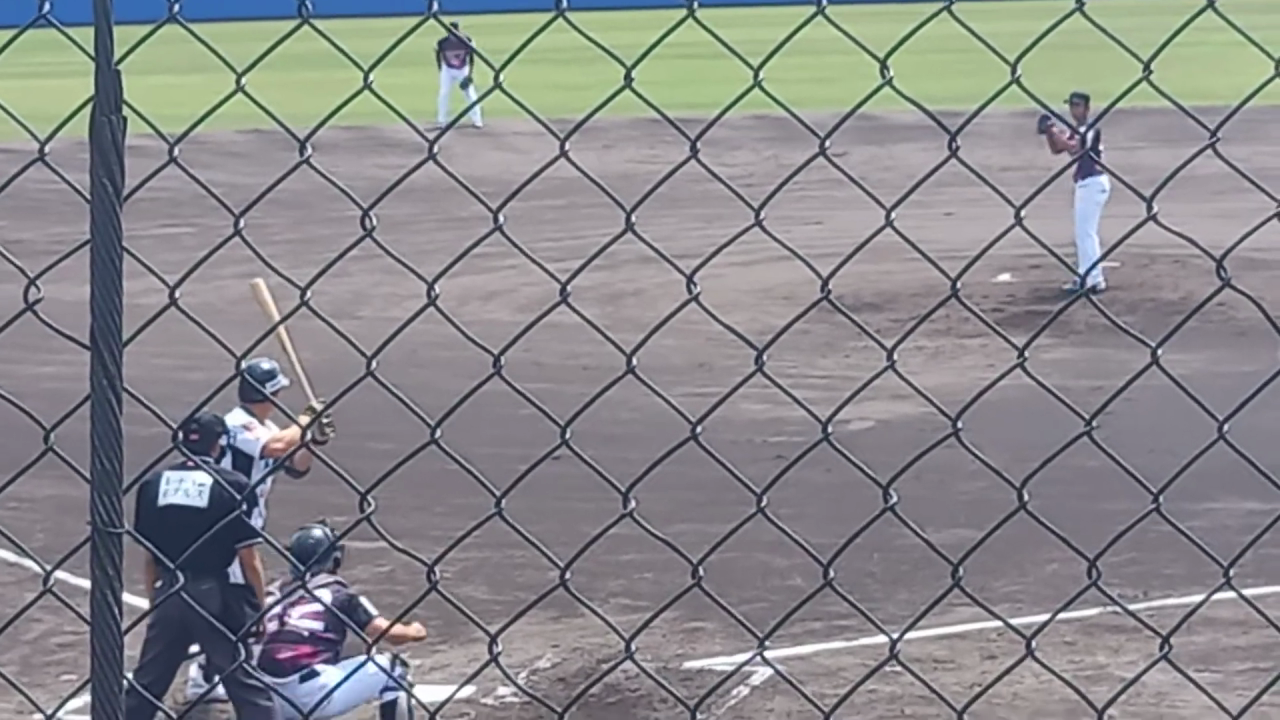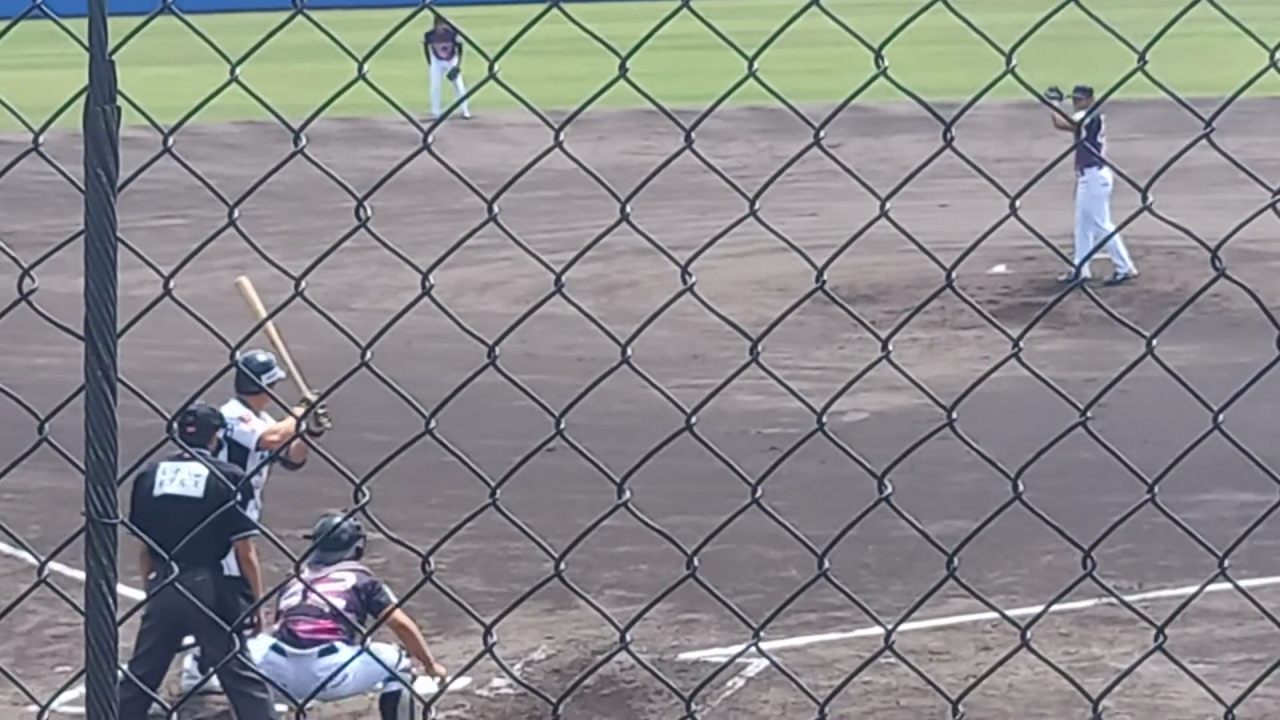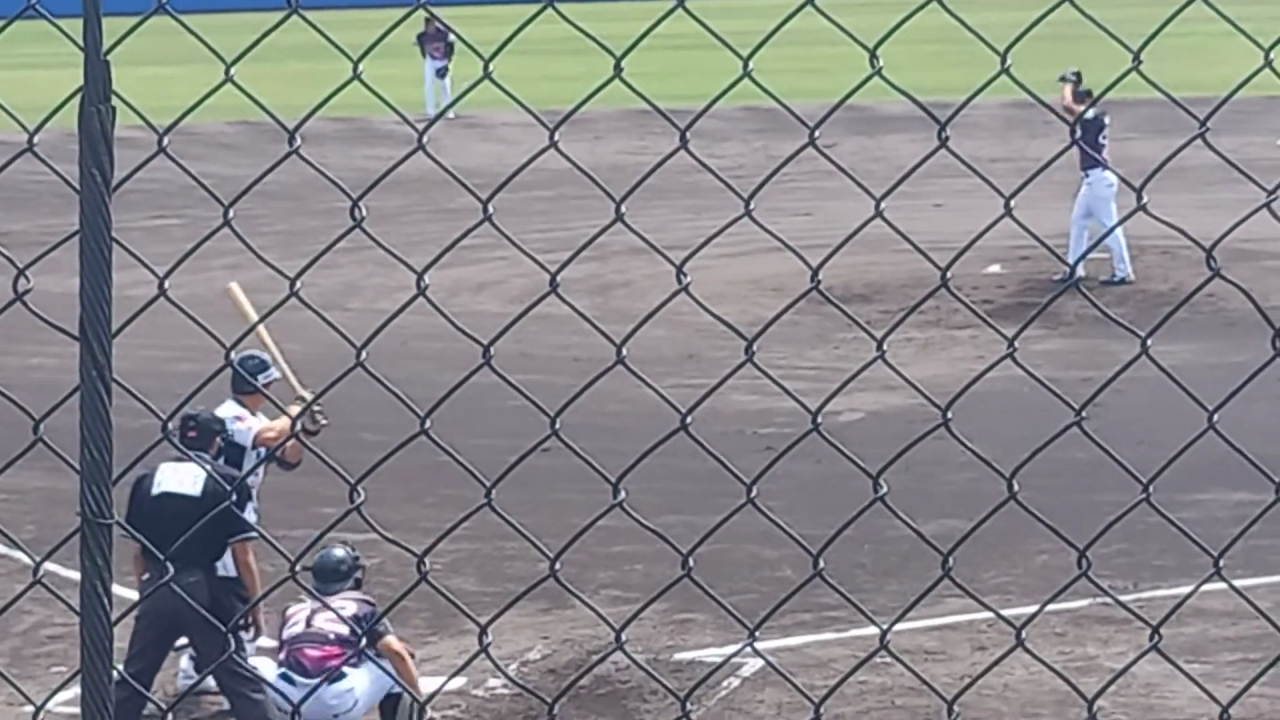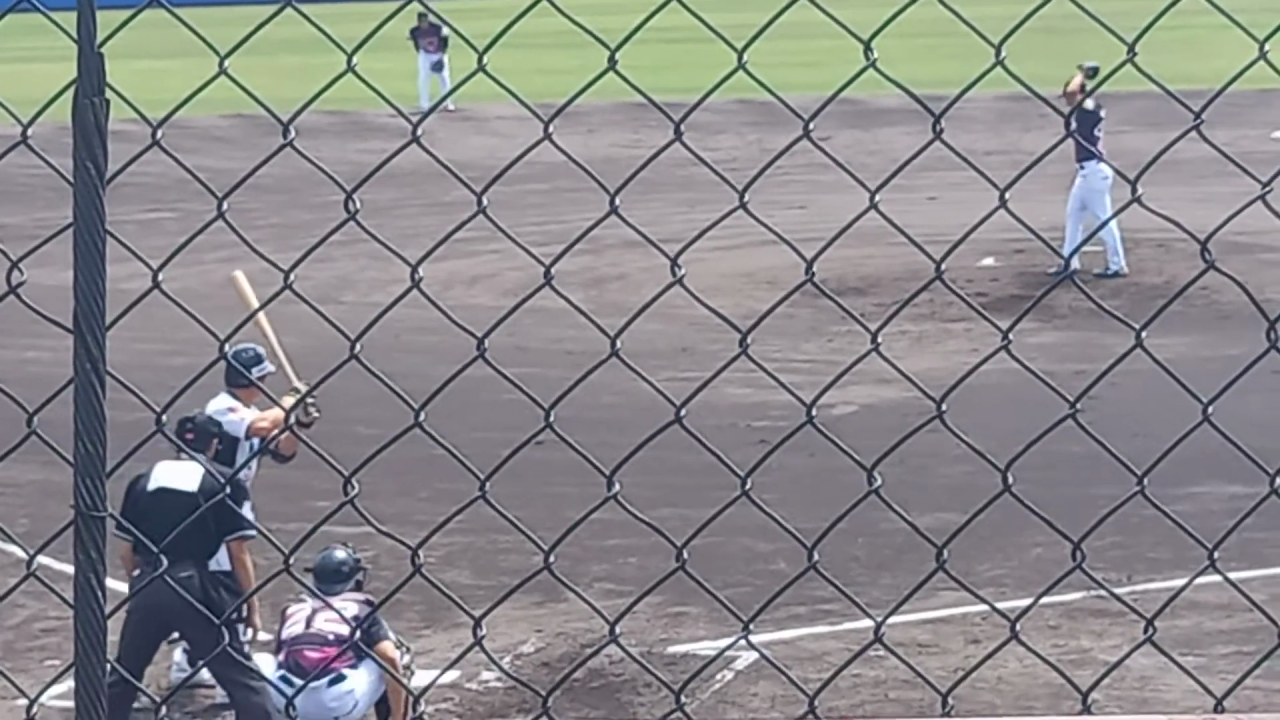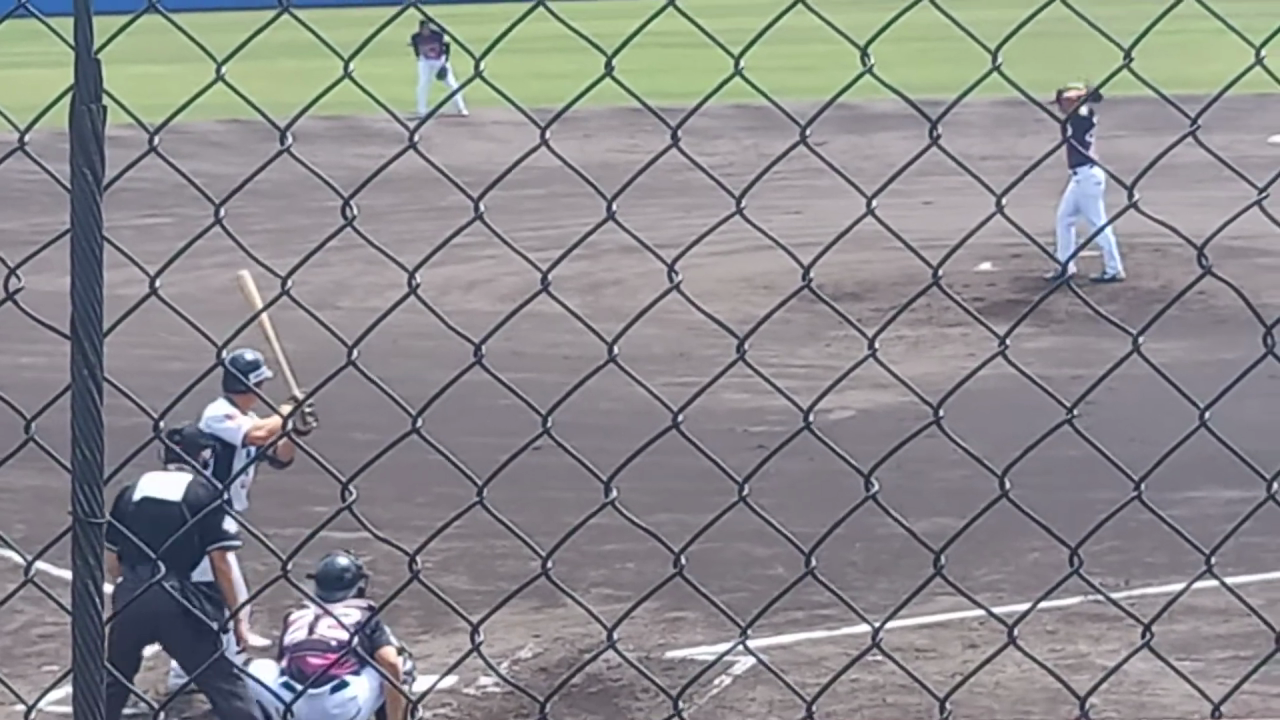
dt=0.2s
person 1, frame 1
left shoulder: (264, 426)
right shoulder: (237, 424)
left elbow: (296, 466)
right elbow: (276, 447)
left wrist: (314, 440)
right wrist: (305, 419)
right knee: (244, 609)
left ankle: (205, 676)
person 1, frame 2
left shoulder: (259, 418)
right shoulder: (233, 416)
left elbow: (292, 458)
right elbow: (271, 439)
left wrist: (310, 431)
right wrist: (300, 411)
left knee: (226, 600)
right knee: (241, 602)
left ankle: (199, 669)
person 1, frame 3
left shoulder: (255, 419)
right shoulder: (229, 415)
left elbow: (287, 458)
right elbow: (268, 436)
left wrist: (306, 431)
right wrist: (295, 409)
right knee: (240, 603)
left ankle: (194, 671)
person 1, frame 4
left shoulder: (248, 412)
right shoulder: (222, 408)
left elbow: (282, 451)
right elbow: (262, 426)
left wrist: (299, 423)
right wrist: (289, 400)
left ankle: (186, 666)
person 1, frame 5
left shoulder: (245, 418)
right shoulder: (219, 414)
left elbow: (279, 457)
right elbow: (257, 435)
left wrist: (297, 430)
right wrist: (286, 410)
right knee: (234, 604)
left ankle: (183, 672)
person 2, frame 1
left shoulder: (153, 484)
right shoulder: (233, 485)
left elbow: (150, 557)
right elbow: (249, 559)
left hip: (169, 596)
right hip: (213, 595)
left knee: (147, 682)
right knee: (246, 683)
person 2, frame 2
left shoulder: (149, 475)
right shoulder: (228, 478)
left elbow: (144, 549)
right elbow: (245, 551)
right wrist: (258, 600)
left hip: (163, 589)
right hip: (206, 587)
left knee: (140, 674)
right knee: (242, 676)
person 2, frame 3
left shoulder: (148, 479)
right shoulder: (226, 481)
left elbow: (138, 553)
right elbow: (242, 554)
right wrist: (255, 606)
left hip: (156, 590)
right hip: (201, 590)
left knee: (134, 675)
right knee: (242, 680)
person 2, frame 4
left shoulder: (145, 478)
right shoulder: (222, 483)
left elbow: (128, 551)
right elbow: (238, 552)
right wrist: (252, 606)
left hip: (147, 588)
right hip: (193, 587)
left knee: (124, 671)
right knee: (240, 675)
person 2, frame 5
left shoulder: (132, 489)
right shoulder: (209, 492)
left elbow: (113, 561)
right elbow: (219, 562)
right wrist: (237, 618)
left hip: (130, 596)
right hip: (176, 598)
left knee: (113, 680)
right knee: (224, 681)
person 3, frame 1
left shoulder: (1091, 127)
right shoulder: (1075, 129)
left elbow: (1074, 147)
right elbow: (1056, 149)
left wrist: (1054, 132)
right wrist: (1050, 133)
left hip: (1094, 184)
right hip: (1084, 185)
left knee: (1087, 233)
right knee: (1082, 232)
left ankle: (1095, 279)
right ankle: (1085, 278)
person 3, frame 2
left shoulder: (1091, 116)
right shoulder: (1085, 119)
left elbow: (1060, 123)
right elbow: (1062, 124)
left wrist: (1054, 102)
right wrist: (1055, 103)
left hip: (1095, 177)
right hip: (1088, 177)
left knee: (1101, 224)
right knee: (1082, 225)
left ankle: (1125, 269)
right ankle: (1080, 270)
person 3, frame 3
left shoulder: (1093, 115)
right shoulder: (1092, 117)
left elbow: (1066, 105)
right elbow: (1070, 107)
left wrist: (1067, 83)
right wrist: (1072, 84)
left hip: (1100, 178)
right hip: (1092, 179)
left knee: (1110, 226)
right knee: (1078, 223)
left ankle: (1123, 273)
right ankle: (1075, 269)
person 3, frame 4
left shoulder: (1091, 108)
right shoulder: (1084, 111)
left elbow: (1072, 91)
right elbow: (1072, 94)
left wrist: (1081, 75)
right wrist: (1083, 76)
left hip: (1095, 171)
right hip: (1086, 171)
left knee: (1103, 219)
right knee: (1073, 214)
left ankle: (1117, 265)
right ankle: (1070, 262)
person 3, frame 5
left shoulder: (1083, 115)
right shoulder: (1078, 118)
left elbow: (1067, 97)
right elbow: (1066, 99)
left wrist: (1083, 92)
right wrist: (1083, 92)
left hip: (1087, 175)
right hip: (1081, 176)
left knee: (1098, 224)
right knee: (1064, 219)
left ankle: (1115, 270)
right ankle: (1065, 267)
person 4, frame 1
left shoulder: (274, 594)
right shoulder: (339, 595)
right elbow: (389, 634)
right wrist: (413, 631)
right hip: (317, 690)
right knee: (392, 670)
person 4, frame 2
left shoulder: (295, 580)
right shoulder: (362, 580)
right elbow: (402, 625)
right wrist: (431, 665)
left hip: (281, 667)
right hip: (330, 669)
right knee: (396, 659)
person 4, frame 3
left shoulder: (294, 610)
right shoulder: (363, 608)
right elbow: (397, 651)
right wrist: (419, 701)
left hip: (289, 699)
right hip: (341, 698)
left knee: (252, 667)
right knee: (395, 663)
person 4, frame 4
left shoulder: (294, 610)
right shoulder: (363, 610)
right elbow: (389, 658)
left hip: (289, 697)
right hip: (341, 699)
left knee: (256, 664)
right knee: (398, 654)
person 4, frame 5
left shoulder: (296, 616)
right shoulder: (366, 616)
right elbow: (390, 663)
left hip: (292, 705)
right hip: (344, 706)
left knee: (257, 669)
right knee: (401, 662)
